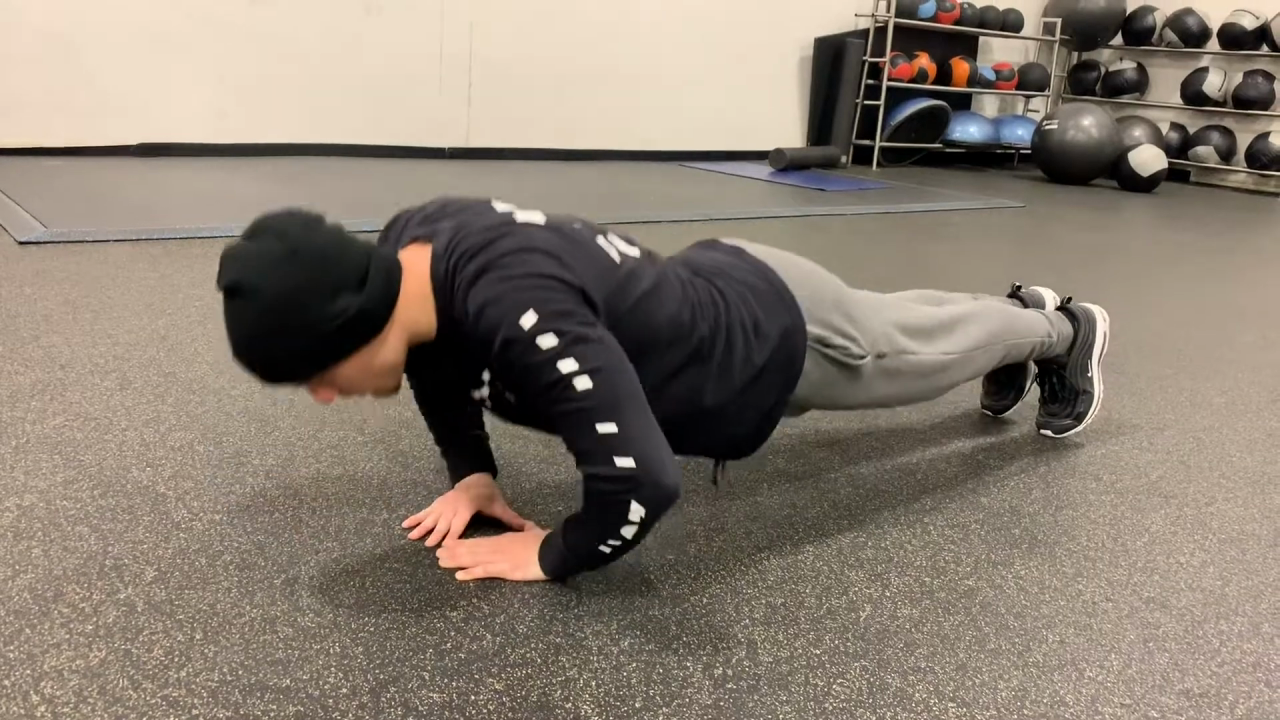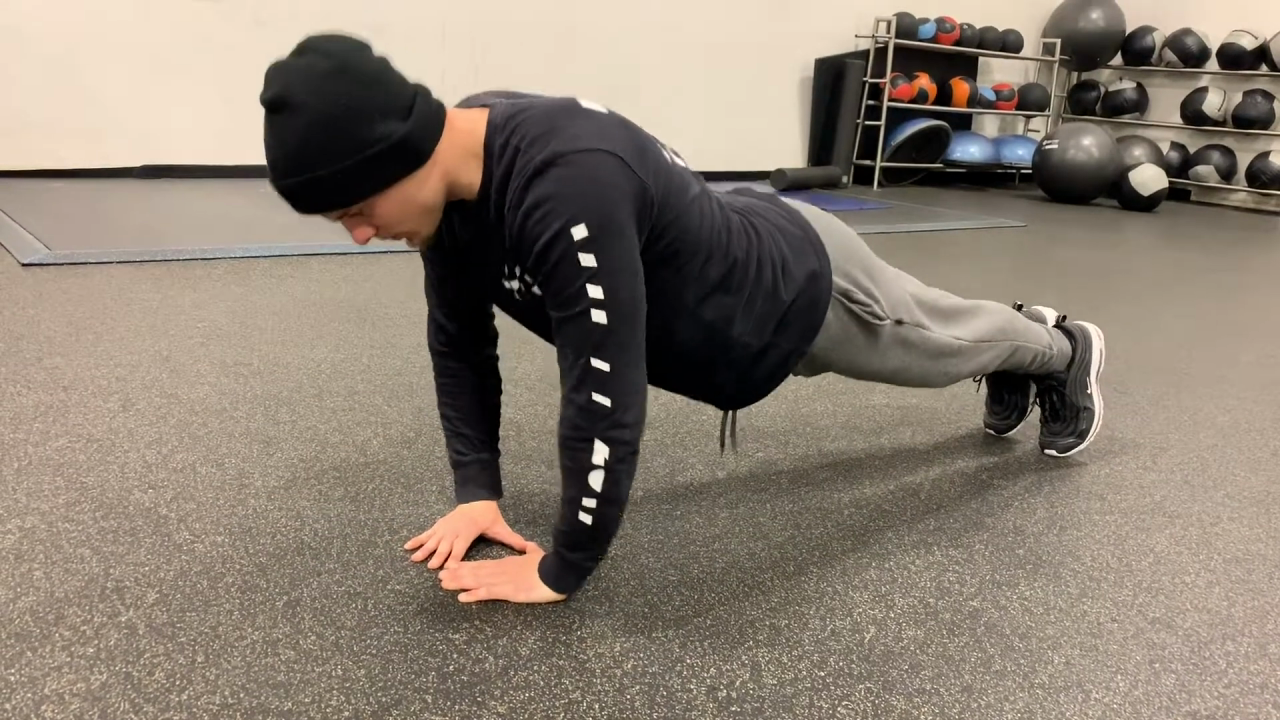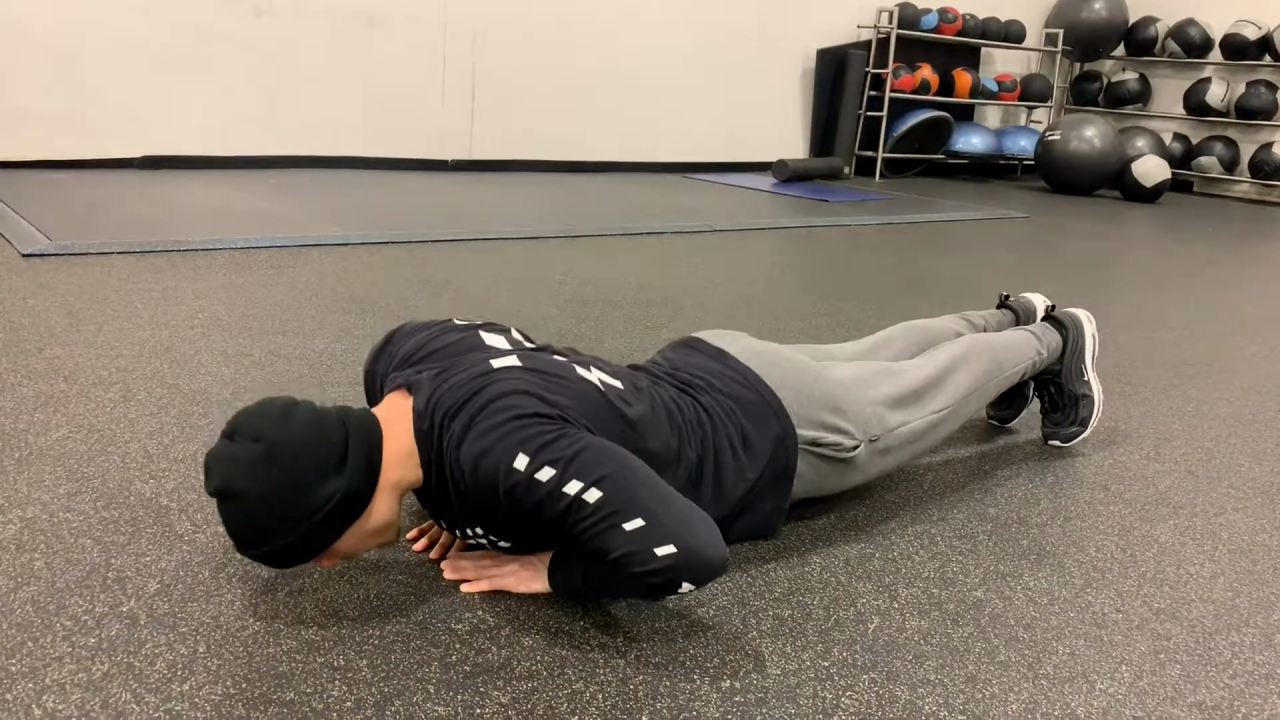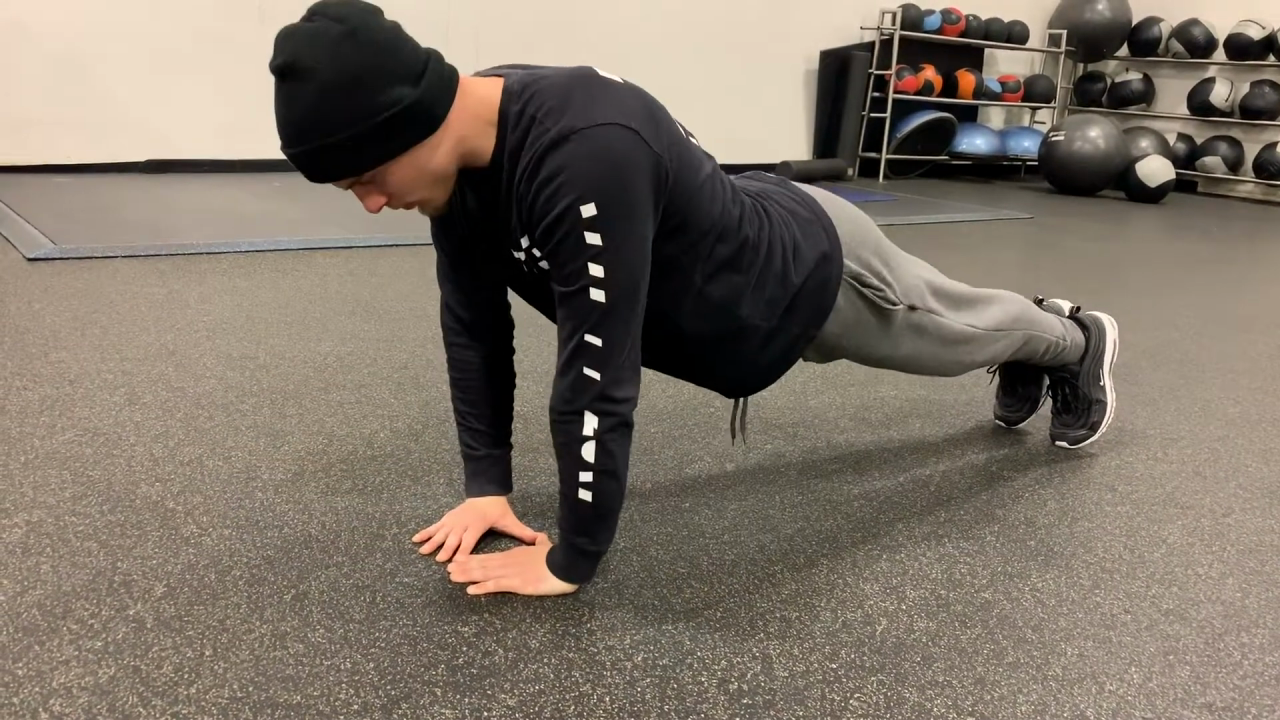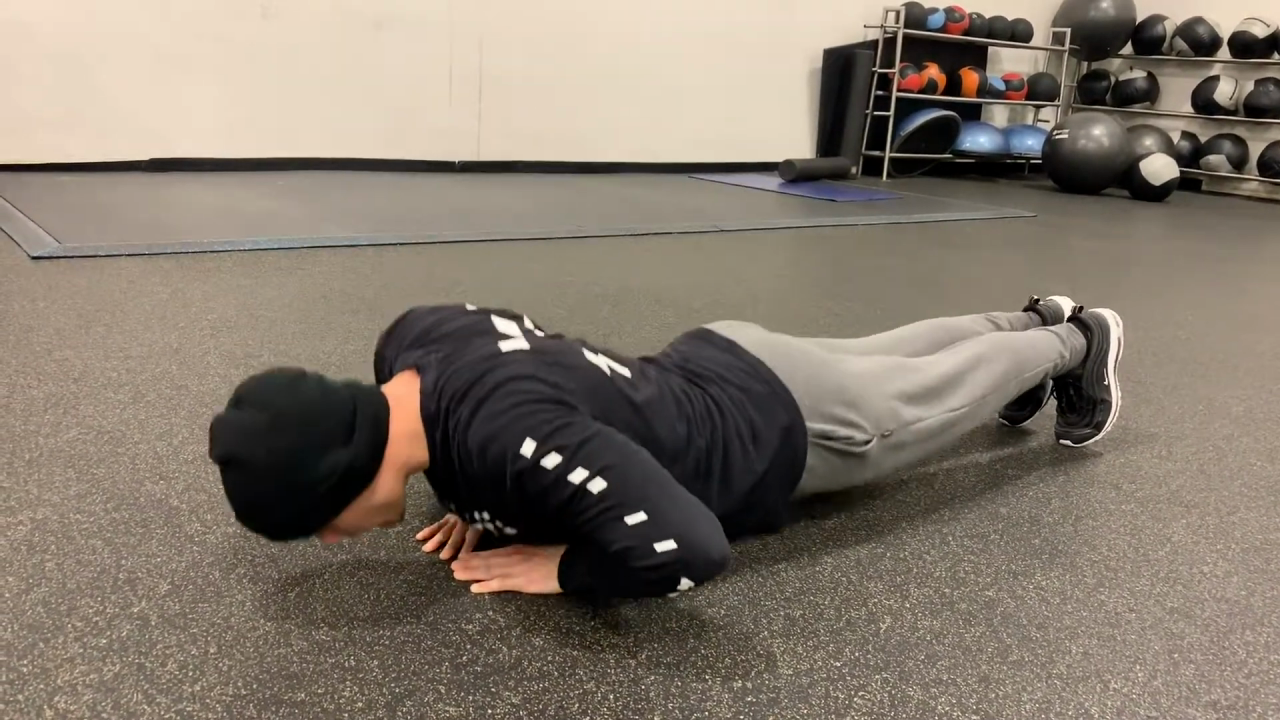
dt=1s
person 1, frame 1
left shoulder: (516, 305)
right shoulder: (406, 252)
left elbow: (643, 478)
right elbow: (441, 357)
left wrist: (548, 555)
right wrist: (470, 473)
left hip: (781, 336)
right hip: (713, 288)
left knee: (919, 346)
right knee: (904, 326)
left ankle: (1061, 331)
right ankle: (1019, 305)
person 1, frame 2
left shoulder: (569, 186)
right shoulder: (449, 170)
left elbow: (607, 401)
right elbow: (460, 340)
left wrist: (562, 571)
right wrist: (477, 492)
left hip: (801, 289)
right hip: (739, 258)
left knee: (944, 342)
right knee: (943, 343)
left ankle: (1059, 351)
right ankle: (1023, 332)
person 1, frame 3
left shoulder: (499, 450)
right shoulder: (397, 363)
left elbow: (689, 549)
left wrist: (551, 568)
right wrist: (473, 508)
left hip: (767, 435)
right hip: (700, 374)
left knee: (913, 396)
right knee: (868, 362)
left ankle: (1050, 341)
right ankle: (1003, 321)
person 1, frame 4
left shoulder: (587, 153)
right shoulder: (462, 146)
left elbow: (597, 376)
right elbow: (474, 324)
left wrist: (571, 563)
right wrist: (486, 487)
left hip: (812, 274)
right hip: (749, 255)
left knee: (954, 329)
right knee: (948, 331)
left ankle: (1073, 343)
right ankle: (1036, 338)
person 1, frame 5
left shoulder: (510, 434)
right shoulder: (407, 350)
left elbow: (690, 546)
left wrist: (558, 567)
right wrist: (483, 506)
left hip: (781, 425)
right hip: (710, 370)
left knee: (931, 394)
right knee: (896, 360)
left ankle: (1074, 341)
right ankle: (1025, 324)
